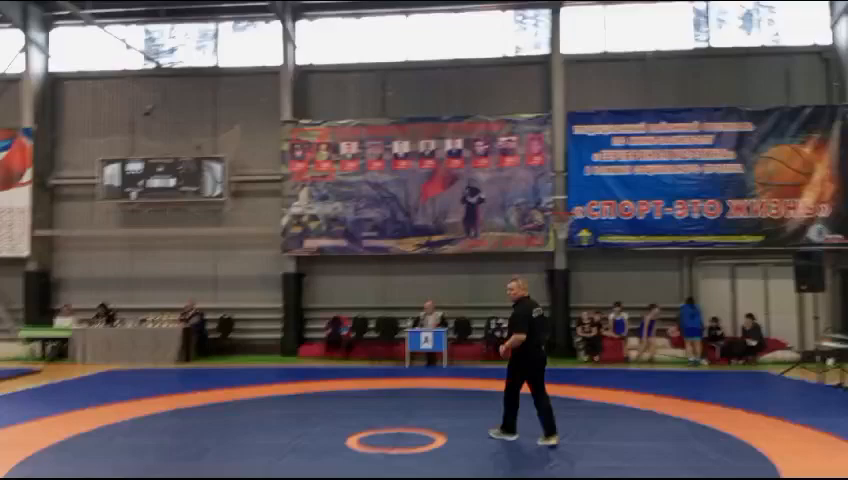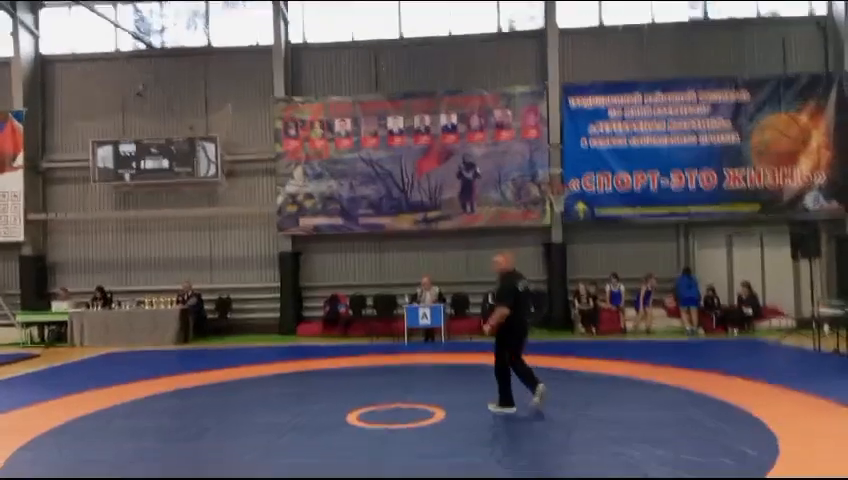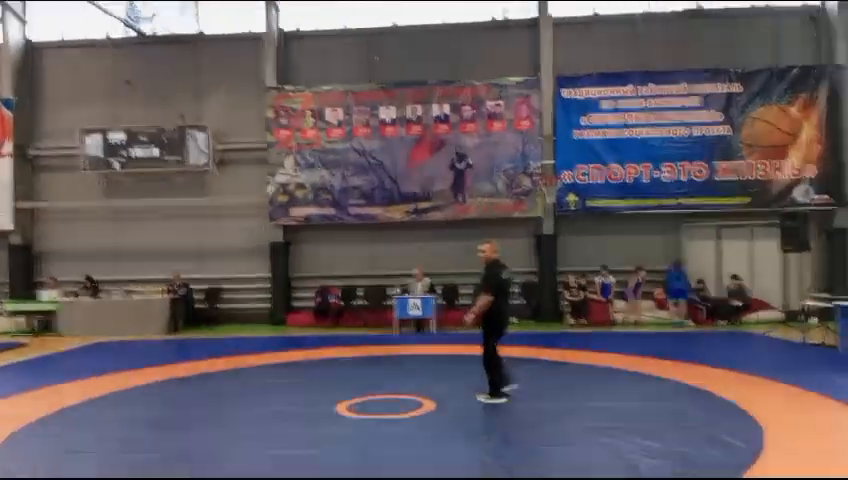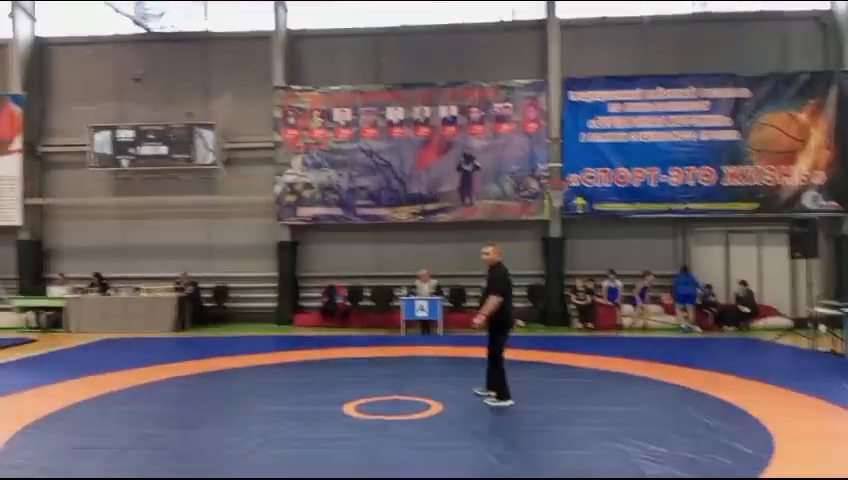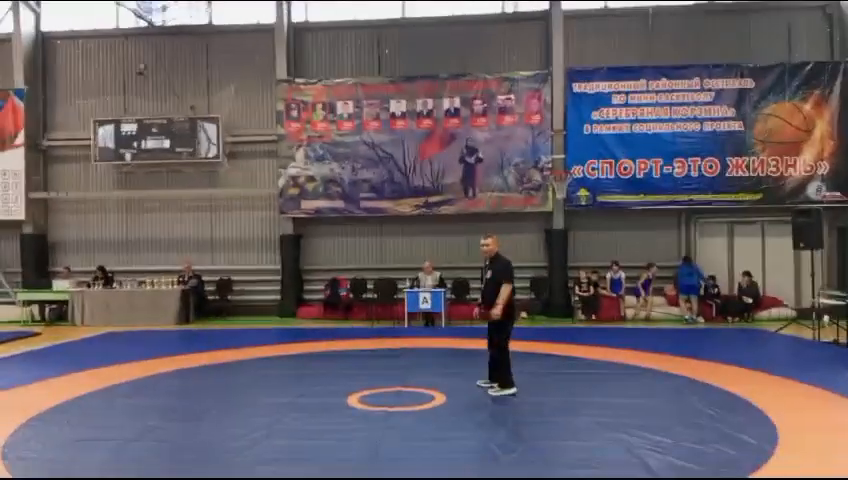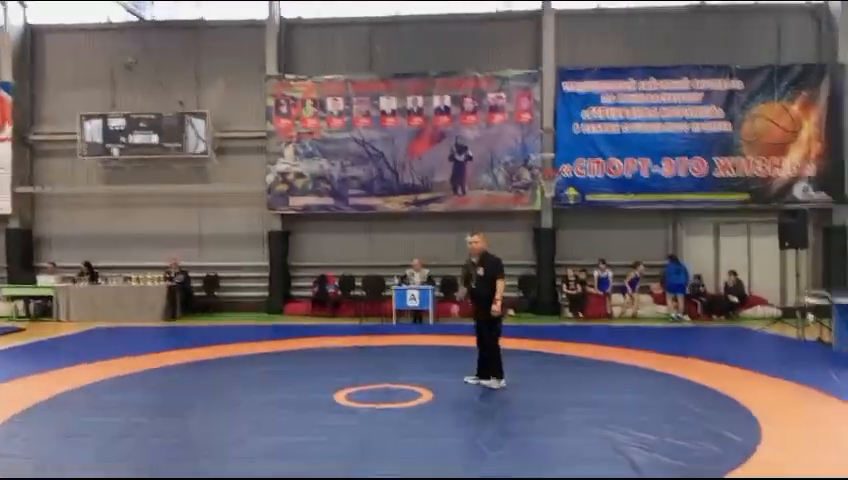
dt=0.2s
person 1, frame 1
left shoulder: (521, 310)
right shoulder: (536, 306)
left elbow: (520, 336)
left wrist: (505, 347)
left hip: (523, 358)
right hip: (539, 356)
left knee: (511, 392)
right knee: (539, 393)
left ankle: (508, 430)
right ankle: (550, 434)
person 1, frame 2
left shoulder: (506, 283)
right shoulder: (520, 279)
left elbow: (503, 310)
left wrist: (490, 325)
left hip: (508, 329)
right hip: (521, 327)
left knee: (501, 365)
right knee: (515, 360)
left ankle: (506, 403)
right ankle: (536, 385)
person 1, frame 3
left shoulder: (491, 271)
right shoulder: (501, 268)
left elbow: (487, 297)
left wrist: (472, 314)
left hip: (493, 318)
right hip: (501, 315)
left knee: (489, 354)
right knee: (492, 350)
left ankle: (496, 393)
right ankle: (504, 382)
person 1, frame 4
left shoulder: (499, 273)
right shoulder: (495, 271)
left elbow: (496, 298)
left wrist: (482, 316)
right wrist: (484, 315)
left hip: (499, 321)
right hip: (497, 320)
left knee: (495, 356)
right knee: (493, 354)
left ankle: (503, 396)
right ankle: (492, 387)
person 1, frame 5
left shoulder: (503, 263)
right shoulder: (488, 264)
left elbow: (507, 286)
left wrist: (498, 306)
right wrist: (479, 306)
left hip: (503, 313)
right hip: (494, 312)
left knee: (500, 347)
right knee: (493, 346)
left ankle: (507, 385)
right ankle: (495, 379)
person 1, frame 6
left shoulder: (492, 261)
right shoulder: (469, 264)
left elbow: (500, 282)
right elbow: (466, 286)
left wrist: (497, 302)
left hip: (493, 309)
right hip: (479, 308)
left knee: (491, 342)
right knee: (482, 342)
left ankle: (497, 377)
right ankle: (483, 375)
